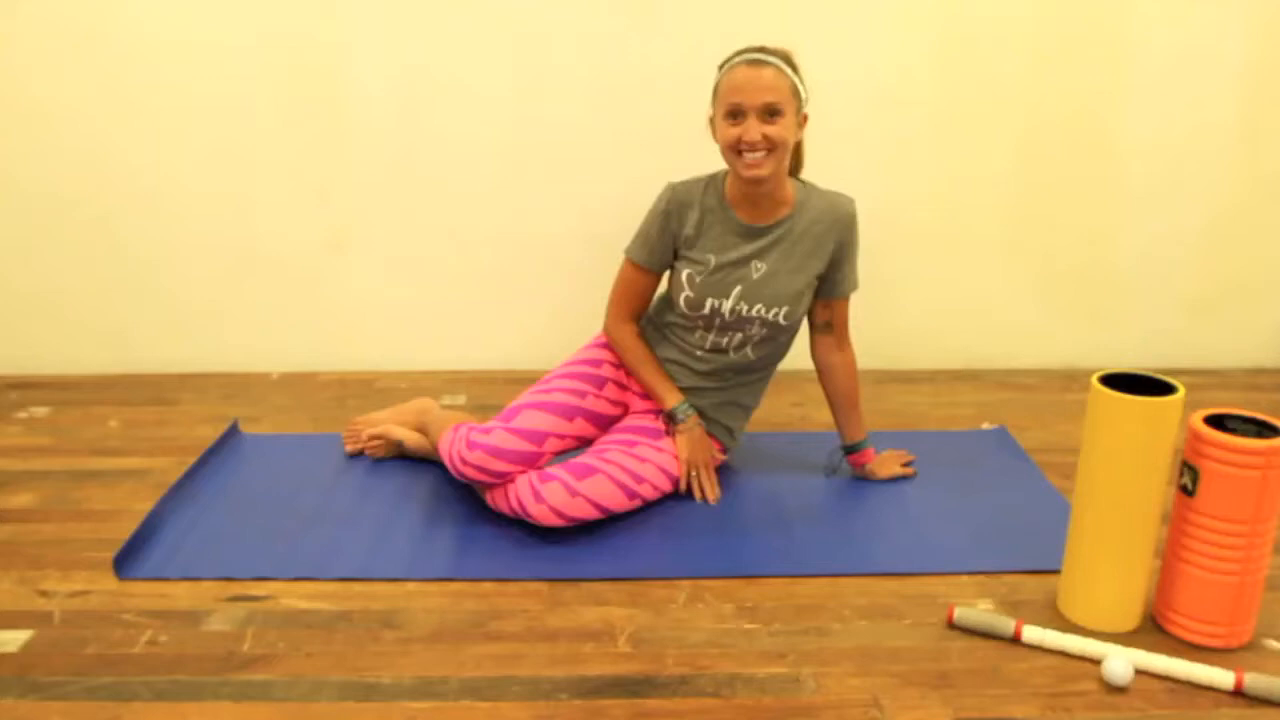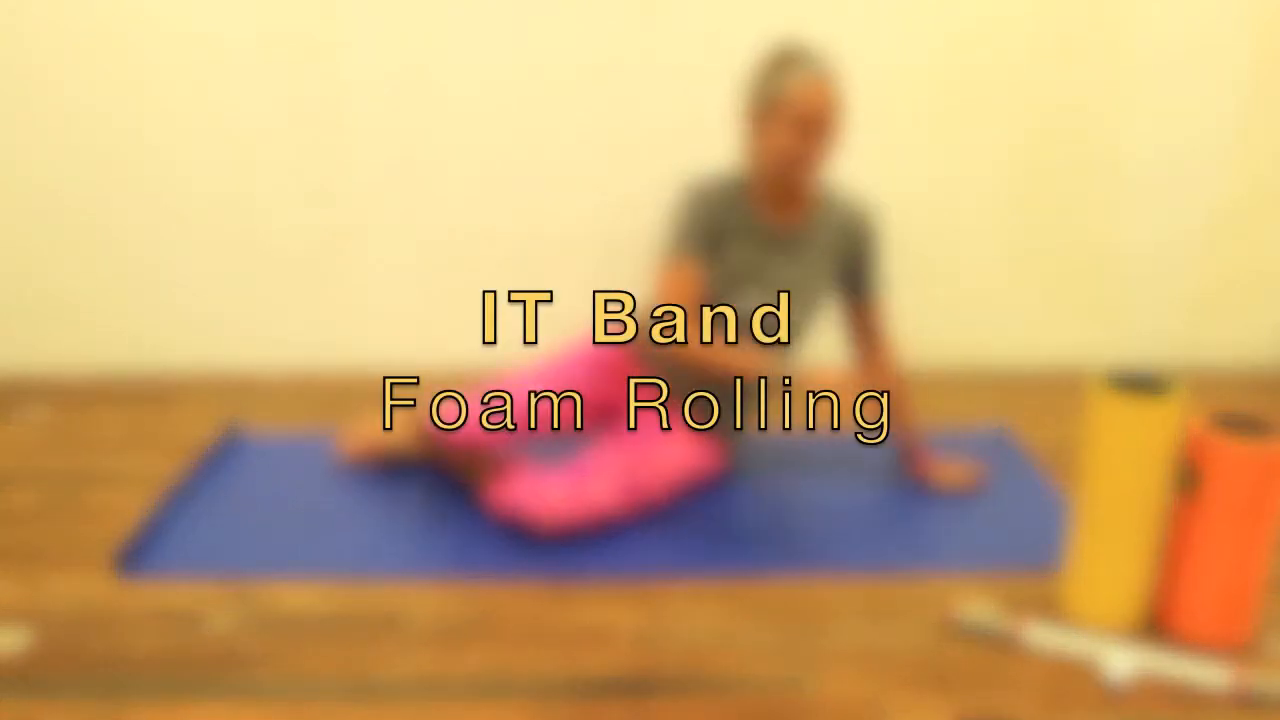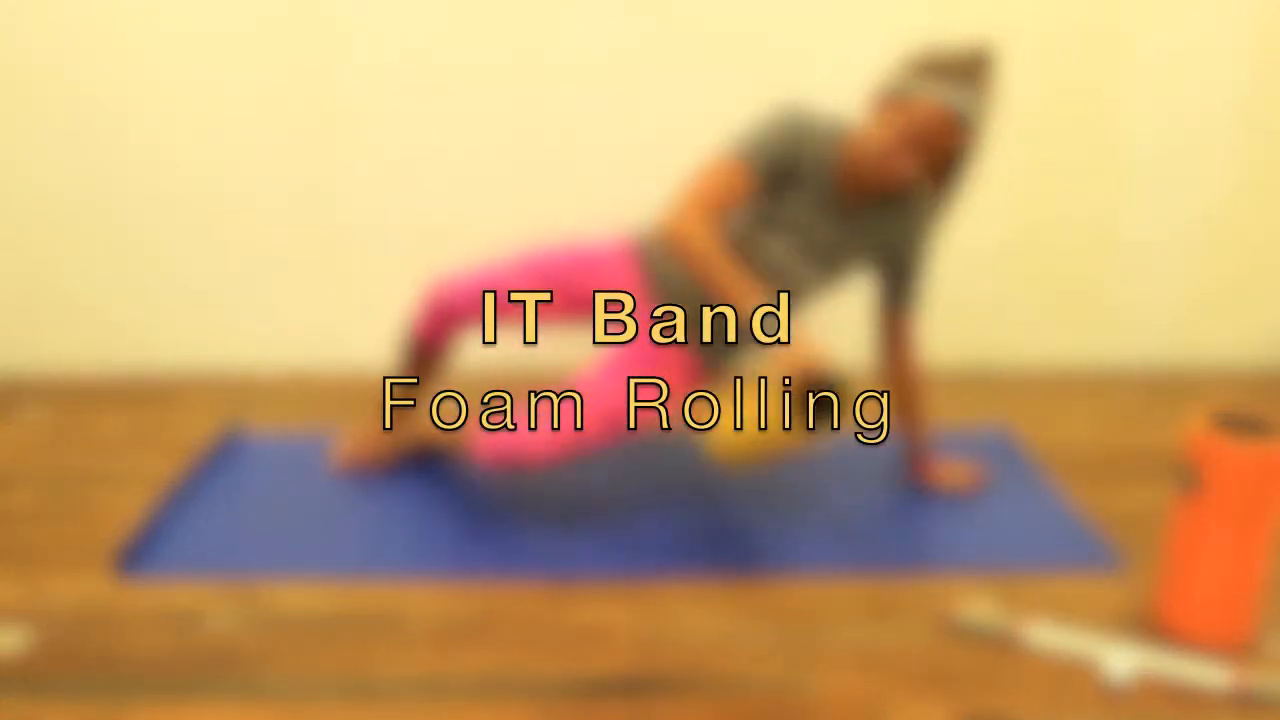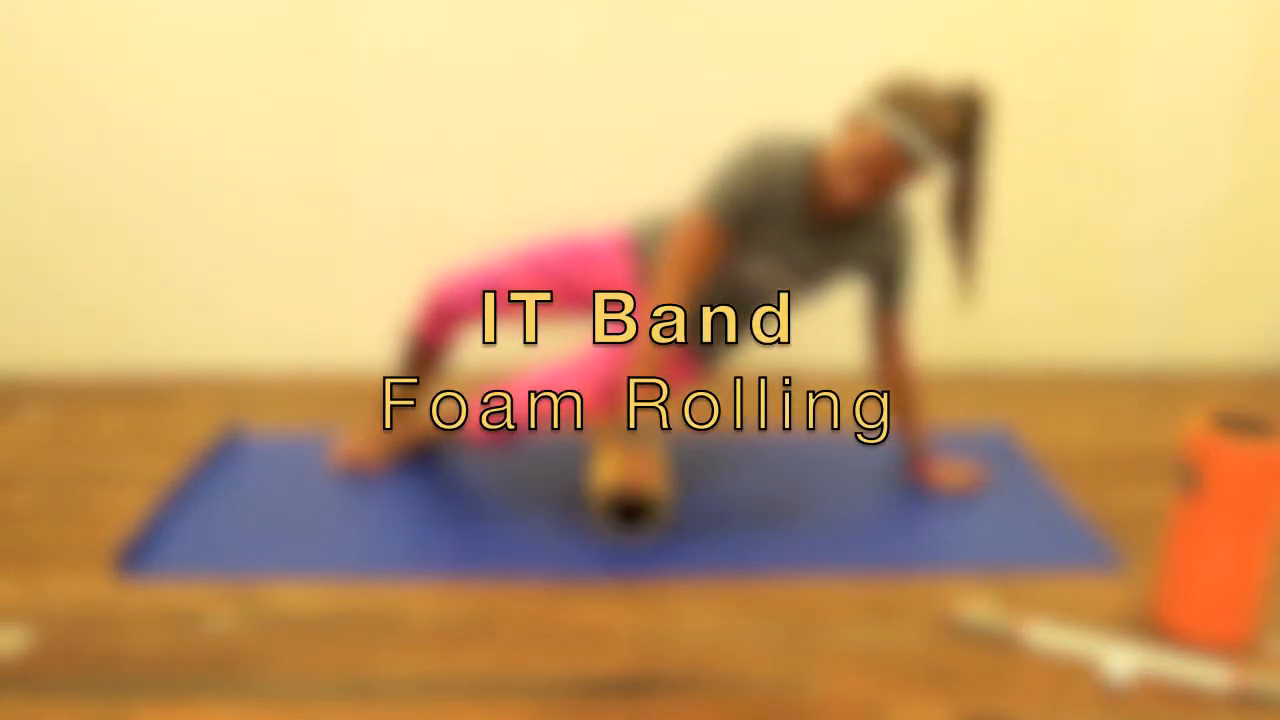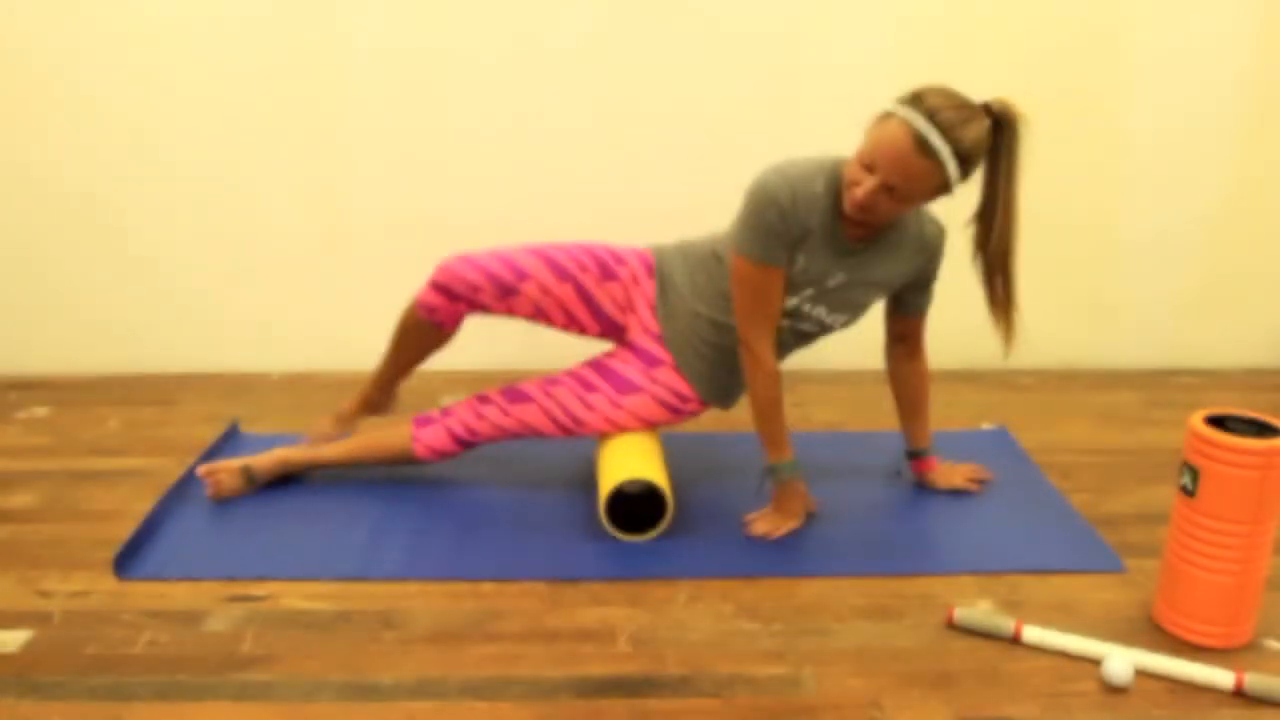
dt=1s
person 1, frame 1
left shoulder: (832, 220)
right shoulder: (682, 203)
left elbow: (830, 338)
right elbow: (619, 322)
left wrist: (859, 449)
right wrist: (681, 413)
left hip: (705, 421)
right hip: (626, 370)
left knee: (547, 503)
right knee: (487, 459)
left ankle: (435, 440)
right ankle: (430, 418)
person 1, frame 2
left shoulder: (846, 227)
right shoulder: (708, 203)
left elbow: (871, 349)
right elbow: (678, 336)
left wrist: (916, 455)
right wrist: (792, 370)
left hip: (693, 429)
right hip: (630, 368)
left knee: (545, 508)
right knee: (467, 427)
left ankle: (432, 447)
right ankle: (420, 434)
person 1, frame 3
left shoulder: (900, 226)
right shoulder: (797, 136)
left elbow: (897, 347)
right elbow: (686, 220)
left wrist: (921, 458)
right wrist: (774, 335)
left hip: (682, 352)
right hip: (635, 274)
left knee: (516, 446)
right knee: (450, 301)
left ankle: (418, 435)
right ankle: (400, 414)
person 1, frame 4
left shoulder: (882, 238)
right shoulder: (765, 165)
left elbow: (890, 351)
right elbow: (665, 295)
left wrist: (920, 459)
right wrist: (630, 431)
left hip: (685, 344)
right hip: (631, 262)
left knee: (506, 414)
right knee: (449, 299)
left ankle: (414, 434)
right ankle: (395, 415)
person 1, frame 5
left shoulder: (920, 247)
right shoulder: (787, 193)
left elbow: (904, 351)
right elbow: (758, 346)
left wrist: (922, 459)
right wrist: (785, 476)
left hip: (682, 377)
right hip: (645, 287)
left knee: (476, 423)
right knee: (458, 282)
left ankle: (294, 459)
right ankle: (376, 395)
